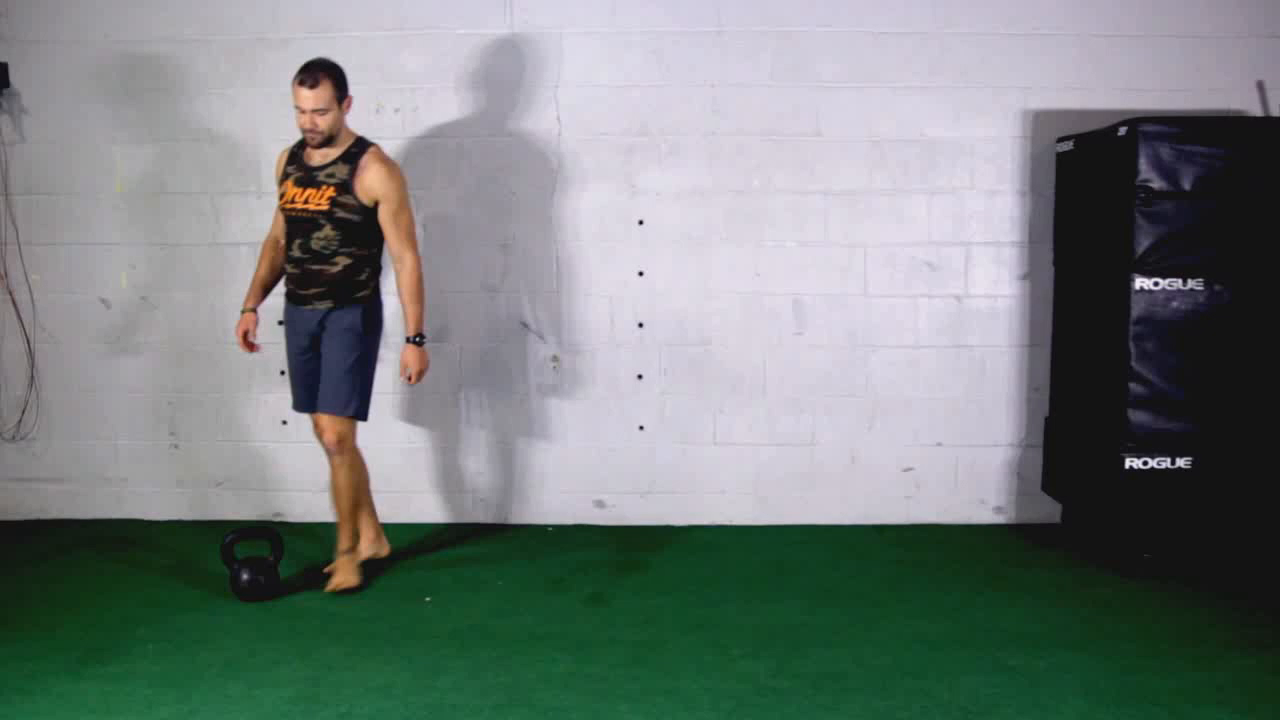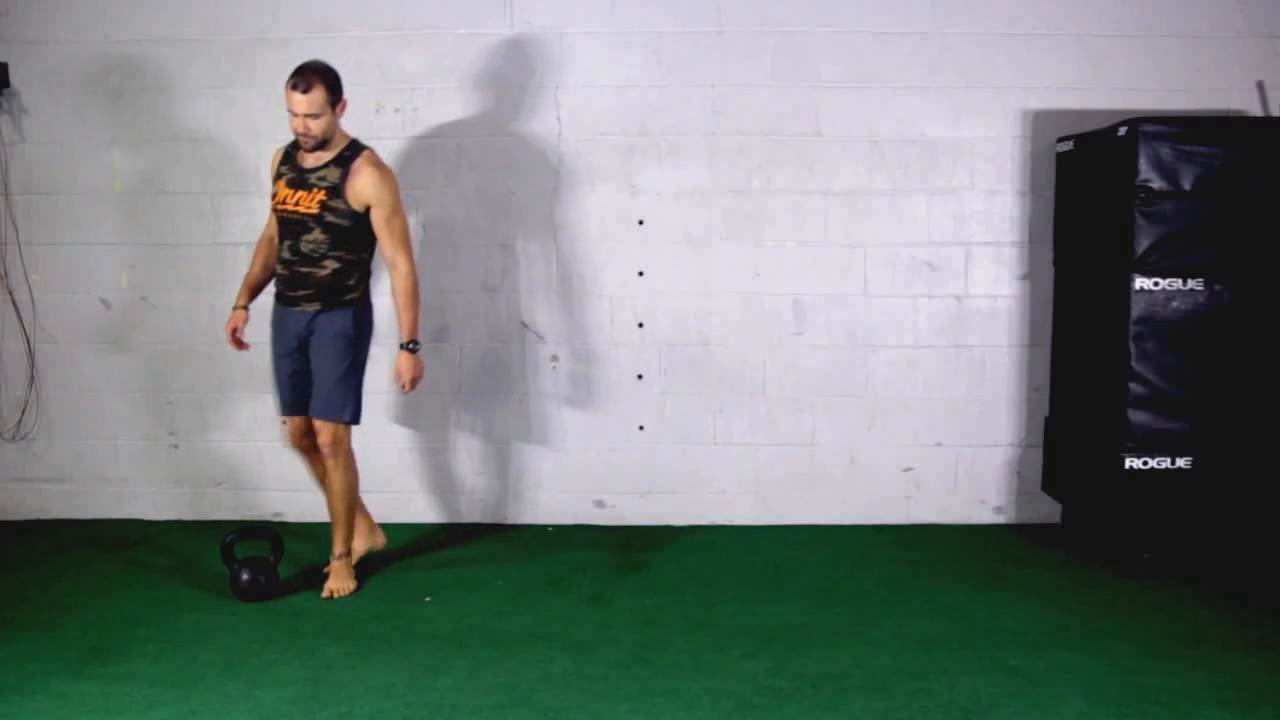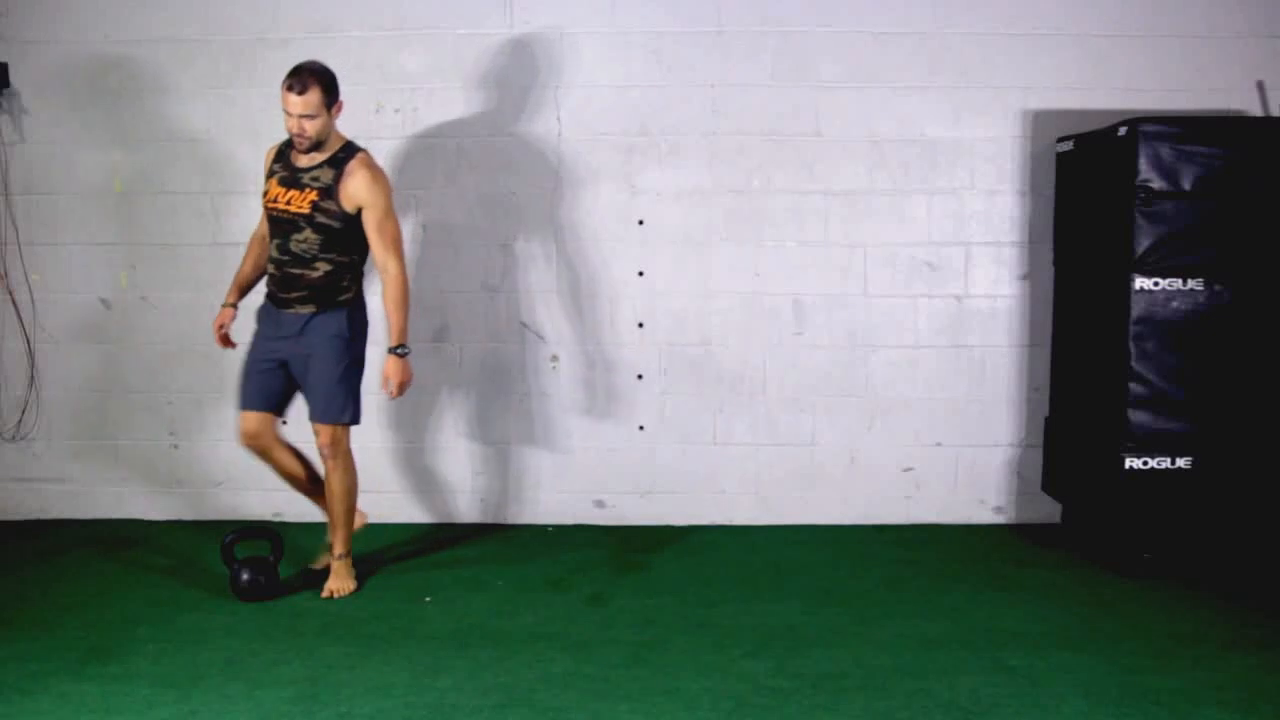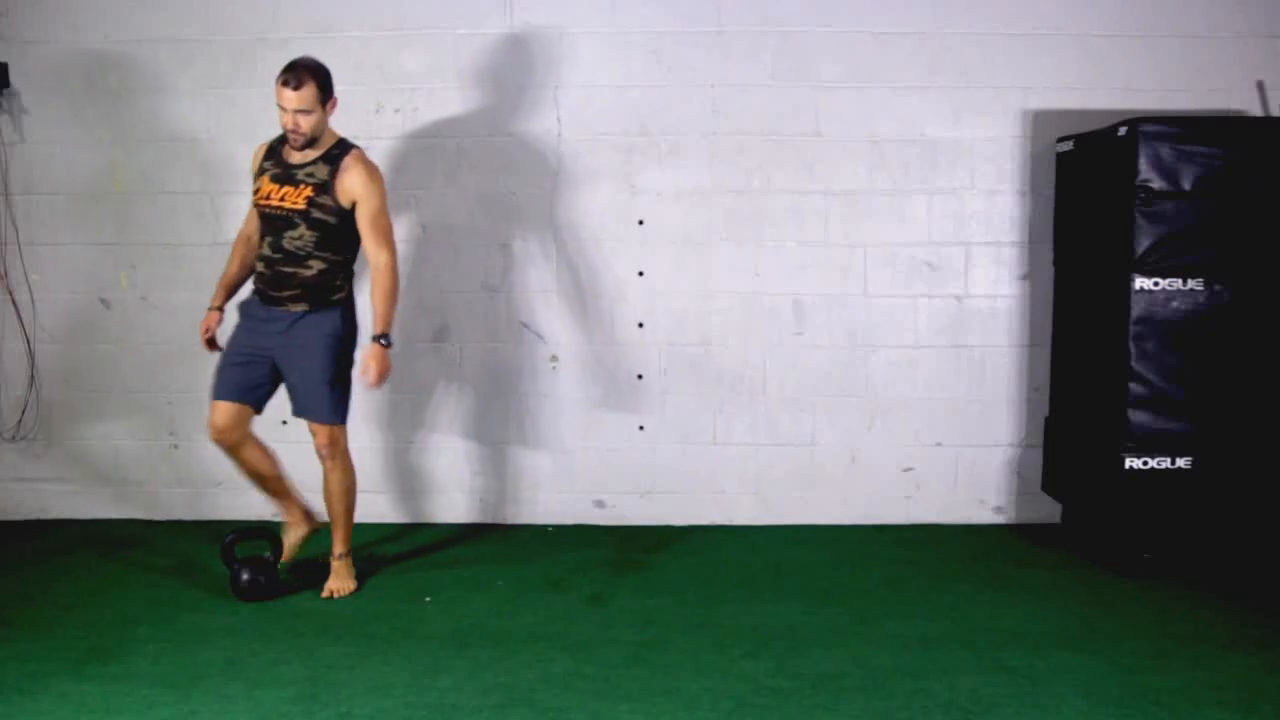
dt=0.1s
person 1, frame 1
left shoulder: (375, 170)
right shoulder: (288, 160)
left elbow: (406, 256)
left wrist: (415, 337)
right wrist: (251, 304)
left hip: (350, 315)
right hip: (300, 314)
left knee: (335, 434)
right knee: (330, 436)
left ankle: (347, 552)
right ankle: (370, 536)
person 1, frame 2
left shoulder: (367, 174)
right shoulder: (283, 160)
left elbow: (400, 261)
left wrist: (409, 344)
right wrist: (243, 301)
left hip: (339, 318)
right hip: (288, 316)
left knee: (331, 438)
right knee: (299, 435)
left ankle: (340, 556)
right ankle: (364, 528)
person 1, frame 3
left shoulder: (360, 175)
right shoulder: (276, 158)
left elbow: (392, 266)
left wrist: (397, 350)
right wrist: (232, 299)
left hip: (331, 321)
right hip: (276, 315)
left knee: (332, 442)
right knee: (253, 431)
left ankle: (342, 556)
right ankle: (339, 512)
person 1, frame 4
left shoulder: (354, 171)
right shoulder: (265, 156)
left elbow: (383, 260)
left wrist: (380, 339)
right wrist: (218, 302)
left hip: (322, 320)
right hip: (261, 312)
left knee: (329, 442)
right knee: (223, 425)
left ankle: (341, 556)
right ankle: (295, 514)
